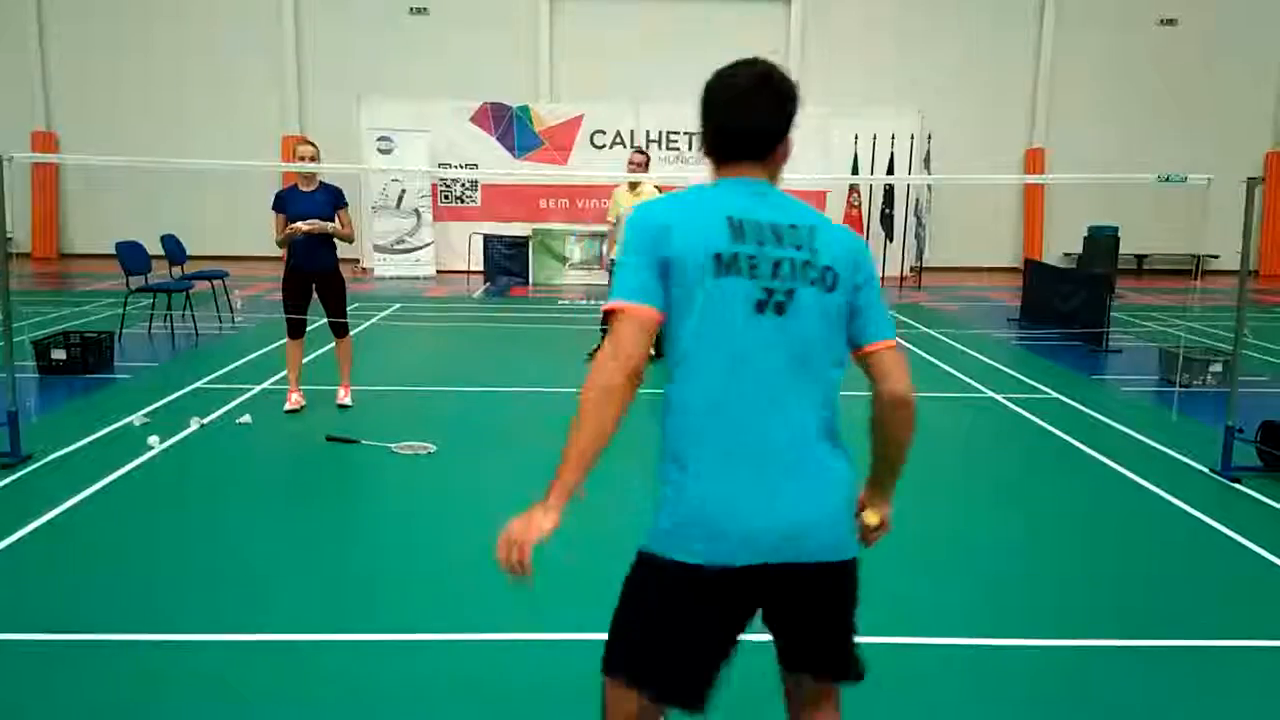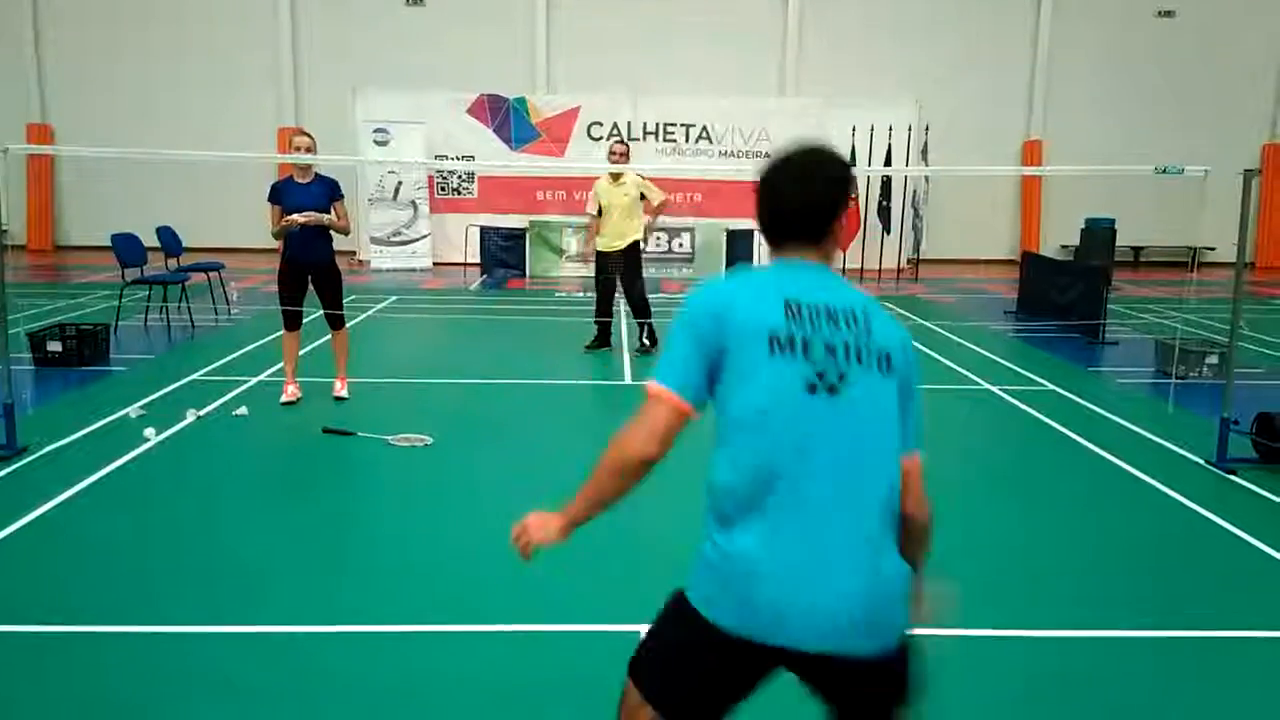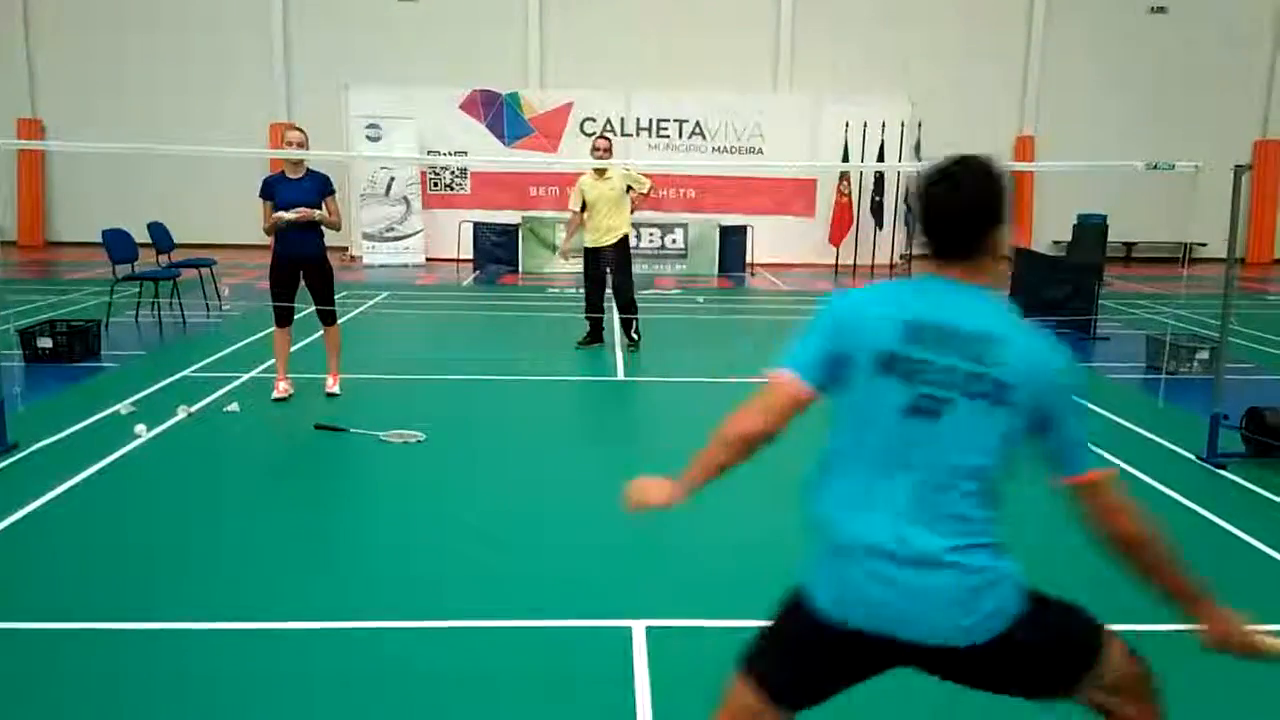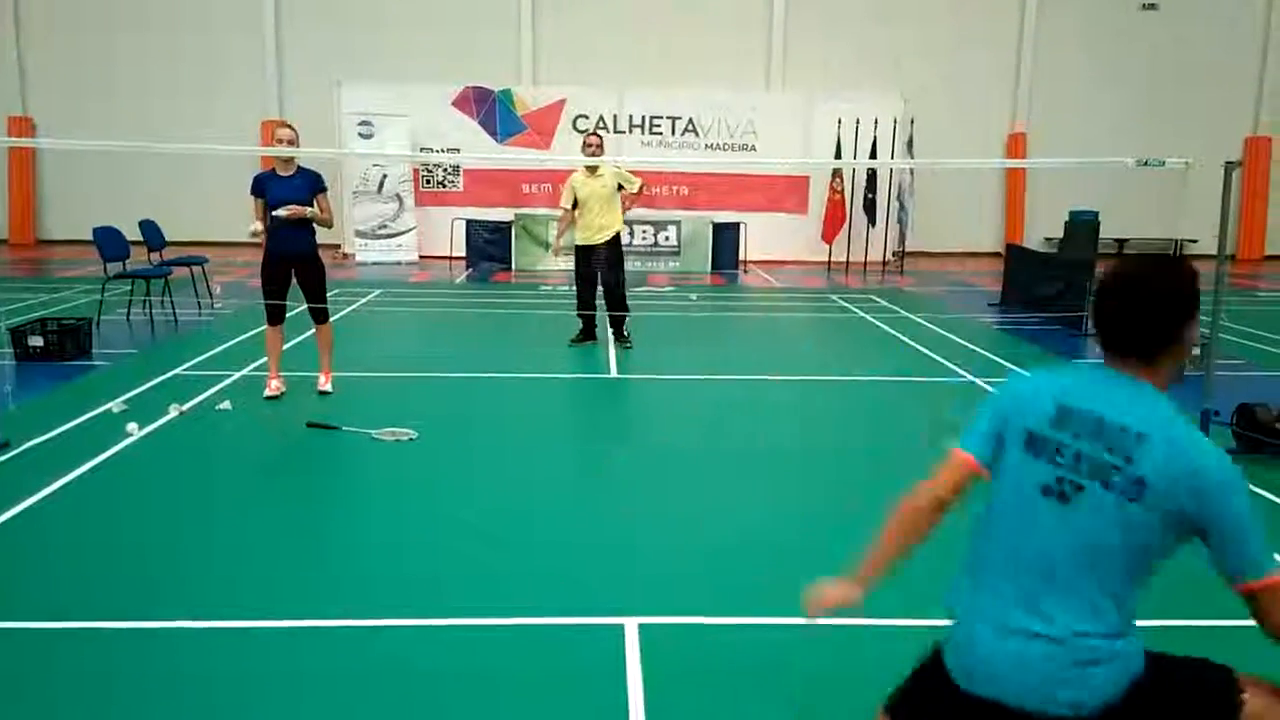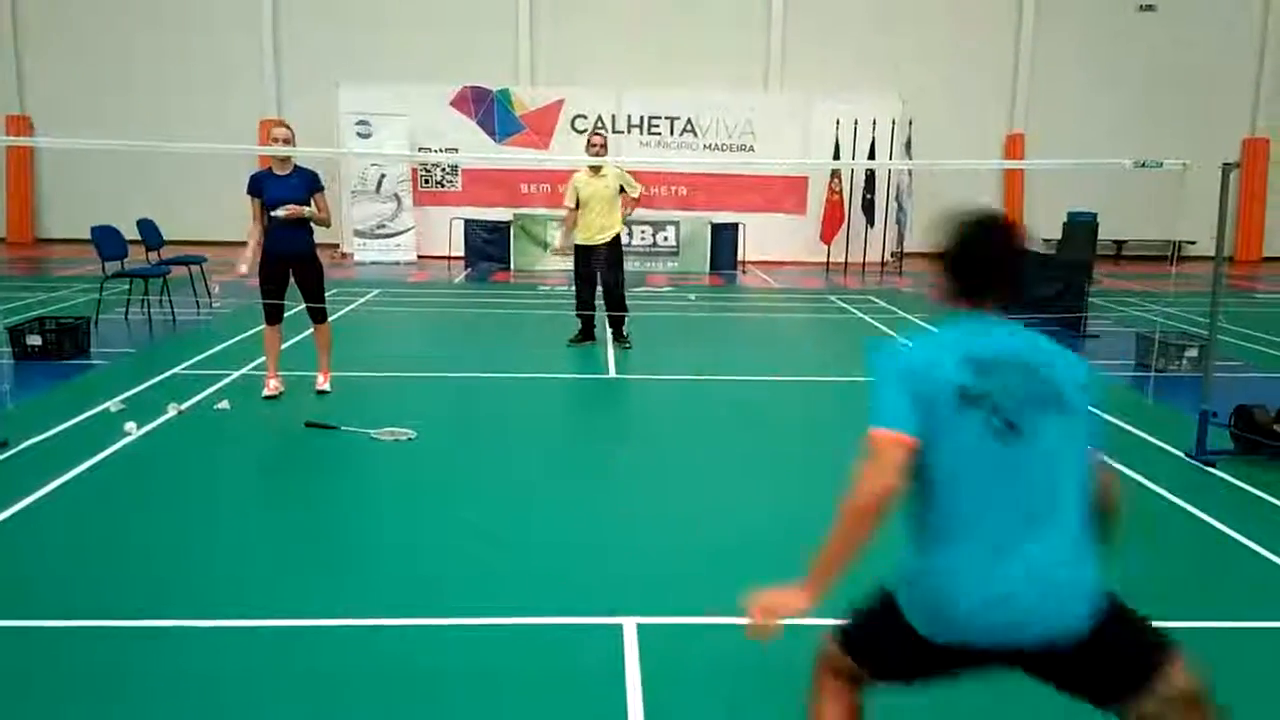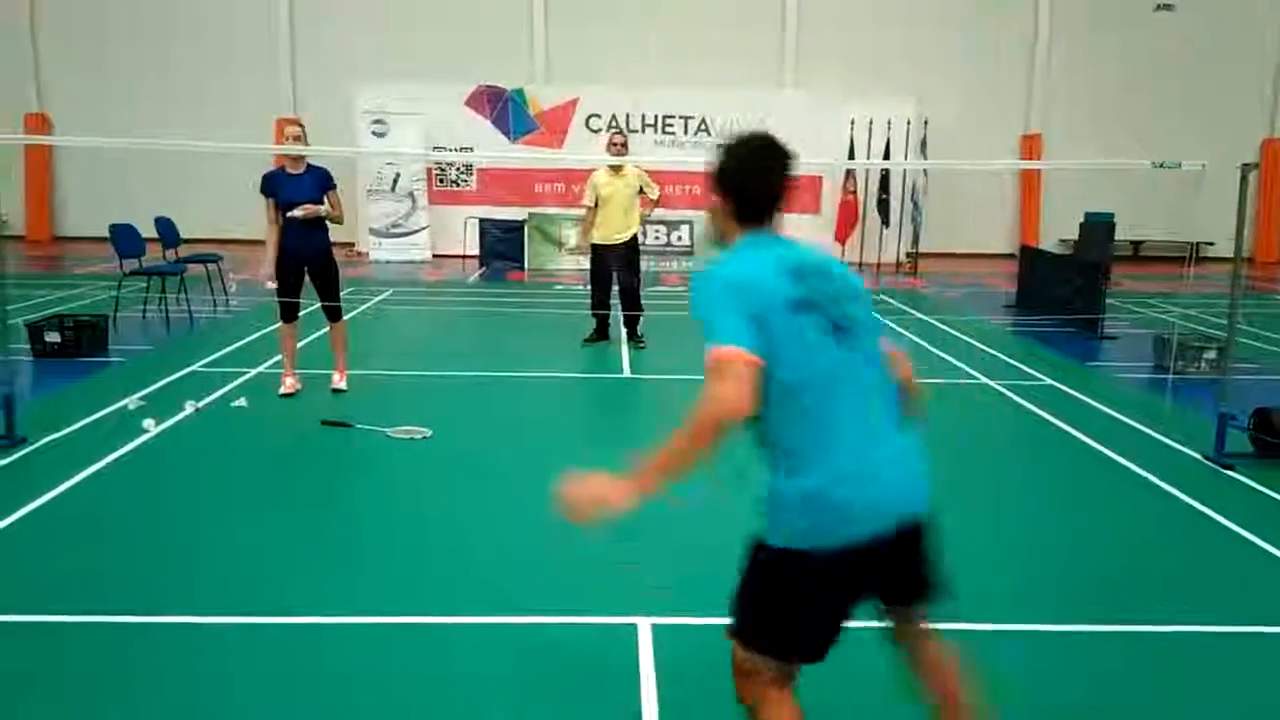
dt=0.2s
person 1, frame 1
left shoulder: (661, 222)
right shoulder: (840, 243)
left elbow: (621, 365)
right elbow: (898, 395)
left wrist: (551, 505)
right wrist: (879, 491)
left hip: (703, 527)
right hip: (821, 528)
person 1, frame 2
left shoulder: (717, 305)
right shoulder: (891, 334)
left elbow: (644, 445)
right elbow: (913, 507)
left wrist: (564, 520)
right wrist: (905, 589)
left hip: (739, 599)
right hip: (867, 611)
person 1, frame 3
left shoulder: (855, 310)
right shoulder: (1042, 360)
left elbow: (756, 423)
right elbow: (1110, 517)
left wrist: (678, 487)
right wrist: (1204, 611)
left hip: (844, 596)
right hip: (970, 605)
person 1, frame 4
left shoulder: (1022, 395)
right shoulder: (1200, 462)
left elbow: (934, 495)
left wrist: (856, 583)
left hip: (979, 662)
right hip: (1095, 680)
person 1, frame 5
left shoulder: (908, 361)
right shoulder: (1070, 370)
left elbow: (878, 486)
right elbow: (1104, 497)
left wrist: (807, 587)
left hip: (947, 604)
right hip: (1064, 605)
left knee: (835, 670)
person 1, frame 6
left shoulder: (722, 280)
right shoulder: (832, 273)
left elbow: (732, 403)
right elbow: (903, 381)
left wrist: (634, 487)
left hip: (817, 516)
right hip: (901, 493)
right knee: (911, 633)
person 2, frame 1
left shoulder: (333, 193)
right shoulder: (284, 196)
left elbow: (350, 235)
right elbow: (279, 241)
left wrist: (327, 227)
right wrist: (289, 234)
left hip: (328, 270)
right hip: (296, 272)
left knee: (340, 329)
right knee: (294, 331)
left ankle: (344, 387)
right ankle: (294, 391)
person 2, frame 2
left shoulder: (329, 185)
right shoulder: (279, 188)
left elbow: (346, 228)
right elbow: (275, 233)
left wrist: (323, 219)
right wrist: (286, 225)
left hip: (324, 263)
right hip: (292, 264)
left knee: (336, 321)
right knee: (291, 323)
left ankle: (341, 379)
right ankle: (290, 383)
person 2, frame 3
left shoulder: (321, 180)
right shoulder: (271, 183)
left elbow: (337, 224)
right elbow: (268, 229)
left wrist: (315, 215)
right wrist: (275, 222)
left hip: (315, 258)
right hip: (283, 260)
left knee: (328, 317)
right knee: (282, 320)
left ankle: (333, 376)
right ankle: (282, 380)
person 2, frame 4
left shoulder: (312, 178)
right shoulder: (262, 180)
left elbow: (329, 221)
right elbow: (261, 223)
left wrist: (307, 212)
right wrist: (257, 228)
left hip: (307, 255)
right hip: (275, 257)
left knee: (320, 315)
right knee: (274, 318)
left ankle: (325, 373)
right ankle: (274, 378)
person 2, frame 5
left shoulder: (309, 177)
right shoulder: (258, 180)
left elbow: (326, 219)
right elbow: (258, 223)
left wrist: (305, 211)
right wrist: (249, 254)
left hip: (305, 255)
right hip: (273, 257)
left knee: (318, 314)
right knee: (272, 317)
left ankle: (323, 373)
right ankle: (272, 377)
person 2, frame 6
left shoulder: (321, 175)
right shoulder: (271, 179)
left elbow: (339, 217)
right elbow: (273, 224)
left wrist: (320, 210)
right wrist: (269, 262)
left hip: (320, 253)
right hip: (288, 255)
left knee: (333, 312)
right knee: (288, 315)
left ankle: (340, 371)
right ankle: (289, 375)
person 3, frame 1
left shoulder: (652, 192)
right shoulder: (618, 192)
right elbow: (613, 226)
right wrist: (608, 254)
right hip: (619, 258)
right ankle: (605, 344)
person 3, frame 2
left shoulder: (636, 182)
right shoulder: (599, 185)
left elbow: (661, 200)
right elbow: (594, 218)
left wrist: (650, 220)
right wrist: (588, 244)
left hip: (629, 246)
right hip: (604, 248)
left knee: (635, 295)
right knee: (603, 295)
left ankle: (648, 338)
right ankle: (603, 337)
person 3, frame 3
left shoulder: (623, 175)
right shoulder: (583, 182)
left elbow: (647, 185)
right elbow: (576, 214)
left wrist: (636, 202)
right wrist: (566, 240)
left hip: (618, 242)
right hip: (592, 244)
left knee: (623, 290)
right knee: (592, 292)
left ankle: (632, 333)
right ankle: (594, 333)
person 3, frame 4
left shoulder: (614, 173)
right shoulder: (574, 179)
left elbow: (637, 184)
right elbow: (568, 212)
left wrist: (627, 204)
right wrist: (558, 238)
left hip: (610, 240)
right hip: (583, 242)
left knee: (614, 288)
right knee: (584, 290)
left ankle: (620, 331)
right ankle: (587, 331)
person 3, frame 5
left shoulder: (617, 175)
right shoulder: (577, 178)
left elbow: (637, 190)
right elbow: (572, 211)
left wrist: (629, 209)
right wrist: (565, 237)
left hip: (610, 241)
right hip: (583, 242)
left knee: (613, 289)
right knee: (584, 290)
left ankle: (619, 331)
right ankle: (586, 331)
person 3, frame 6
left shoulder: (638, 175)
right shoulder: (596, 178)
left elbow: (655, 193)
right elbow: (591, 210)
left wrist: (645, 211)
right wrist: (584, 236)
left hip: (627, 240)
right hip: (602, 242)
left knee: (630, 288)
right knee: (599, 289)
left ankle: (633, 331)
right ankle: (600, 329)
